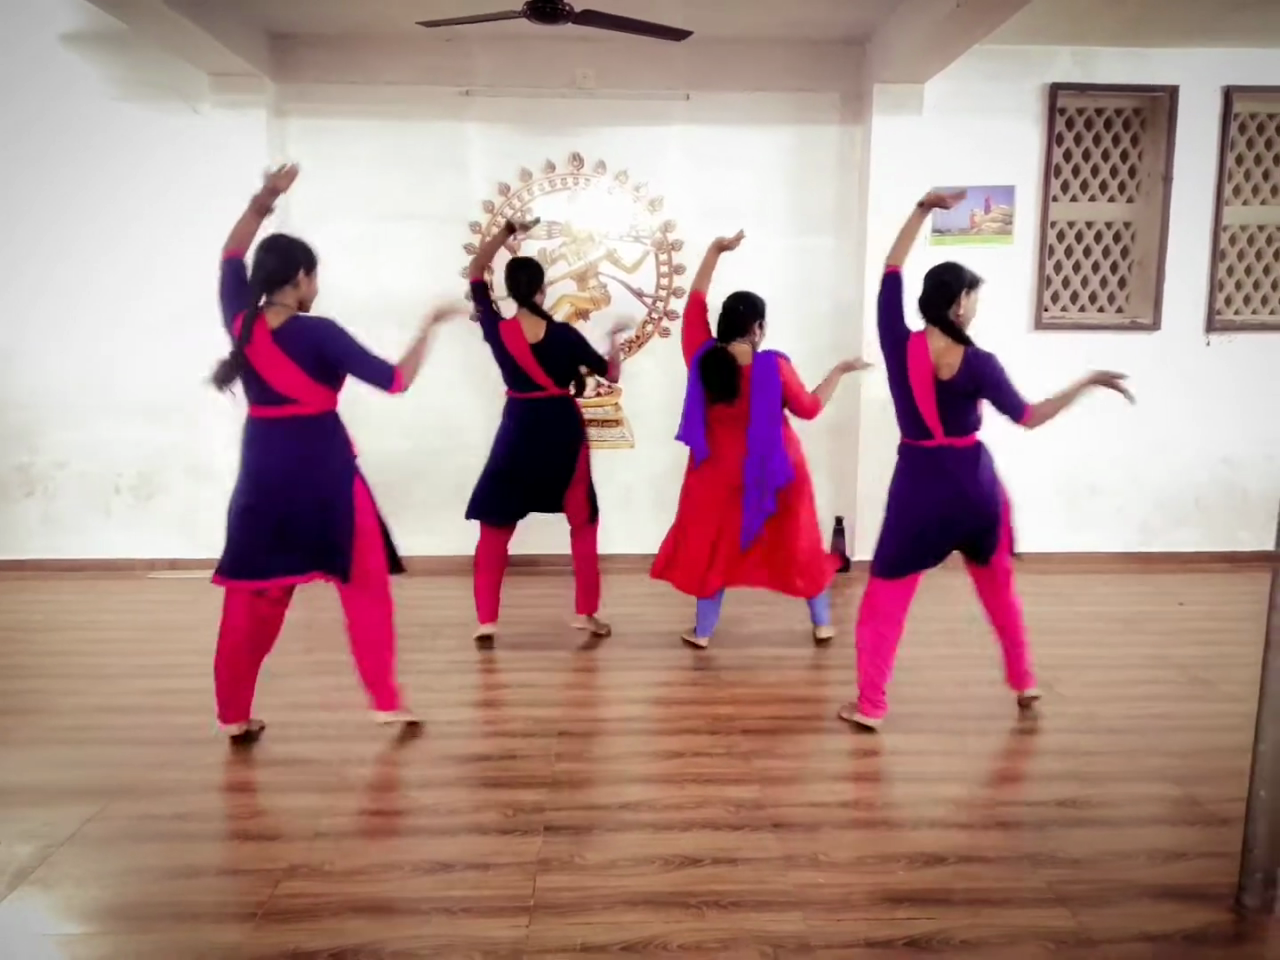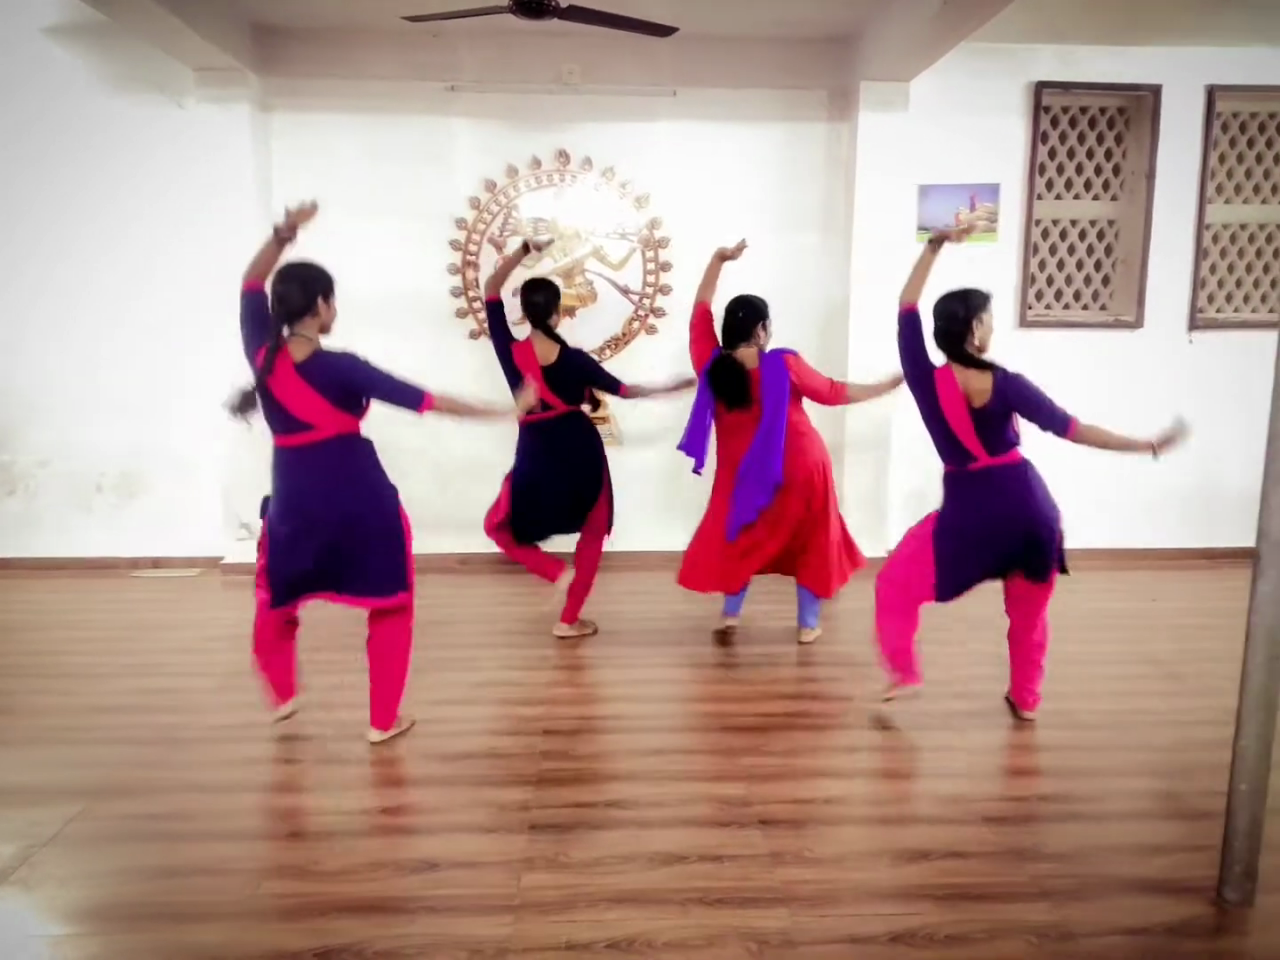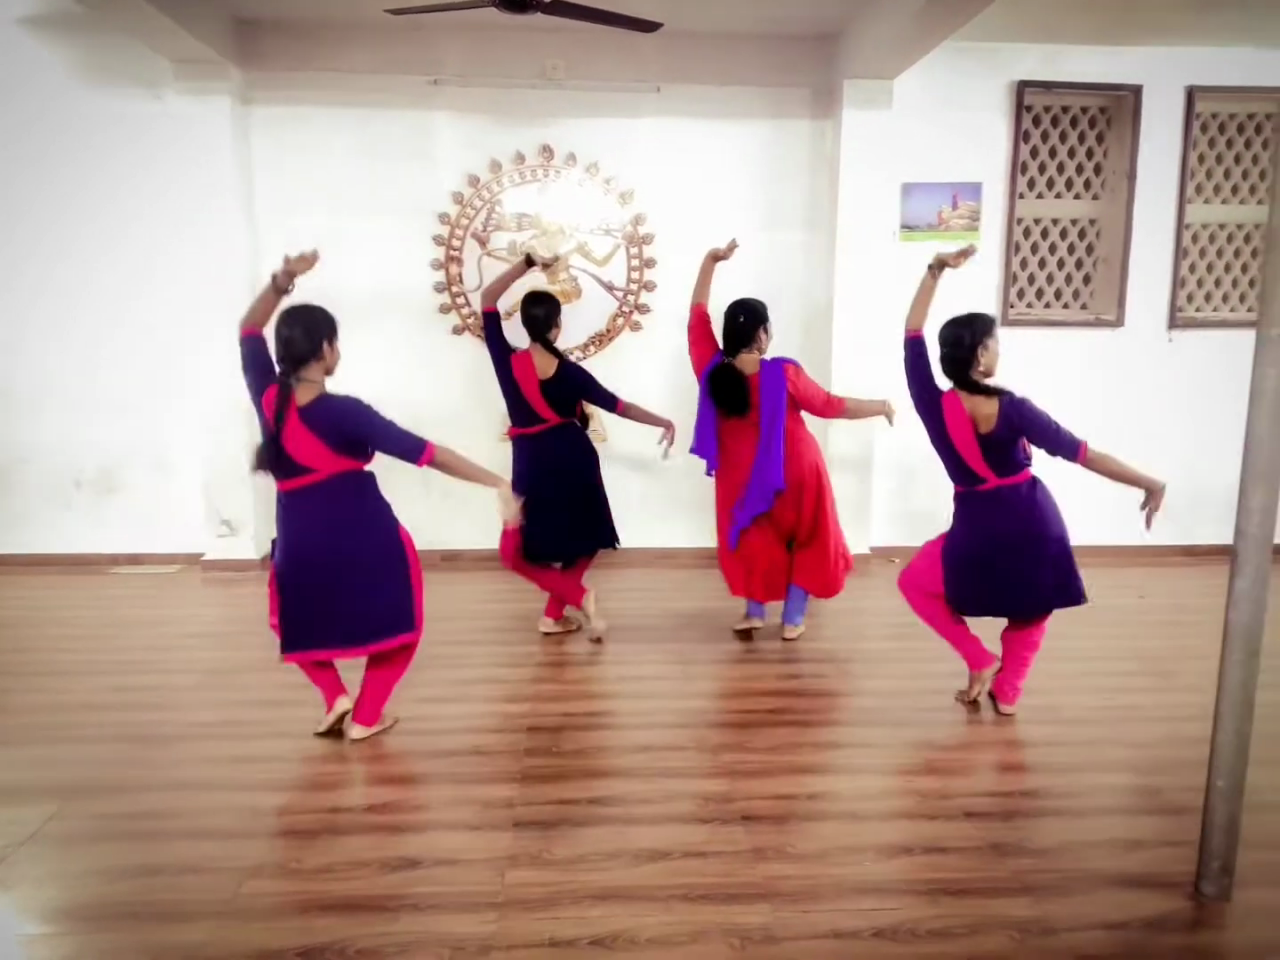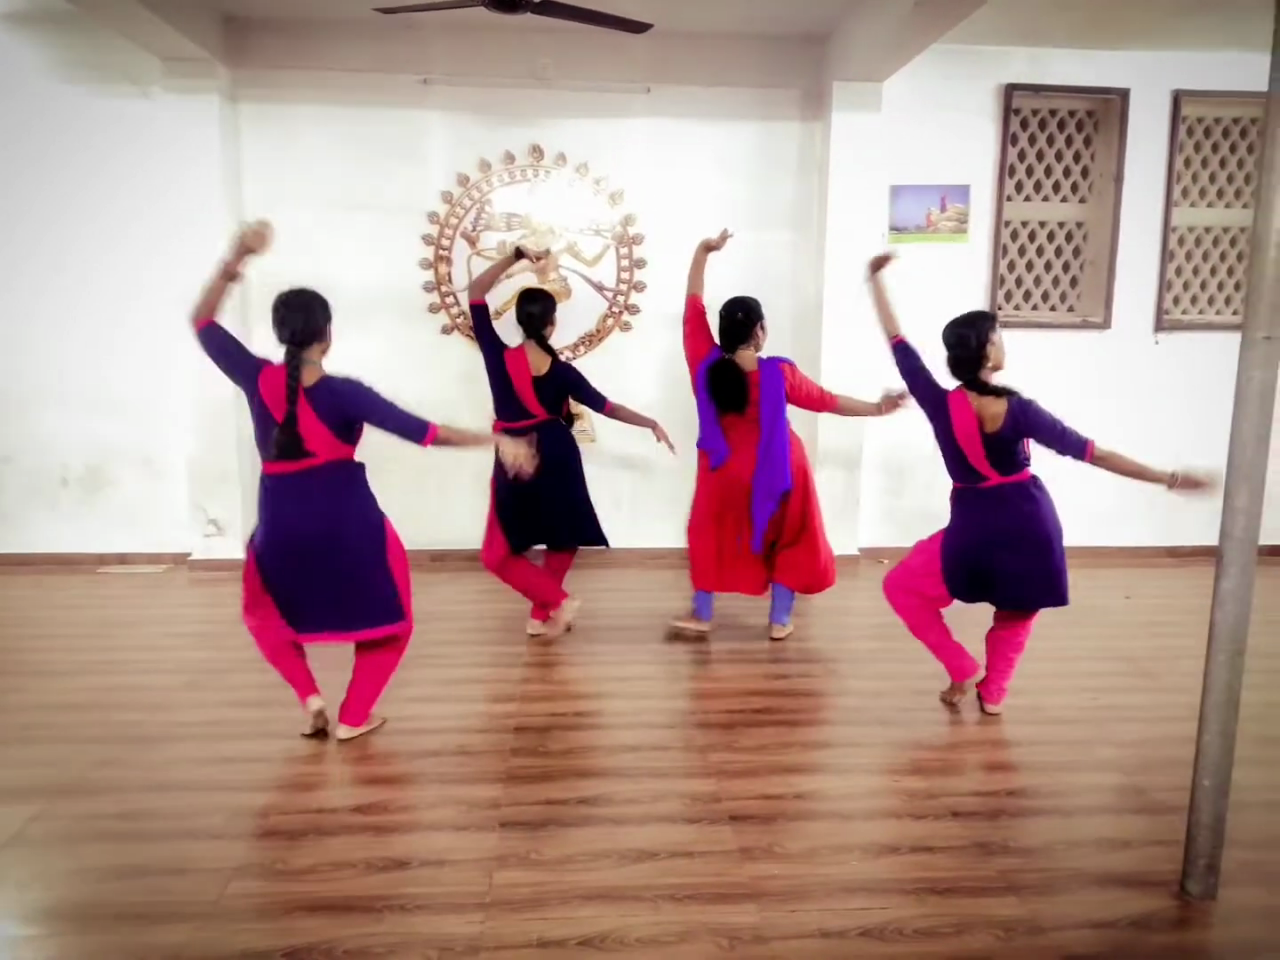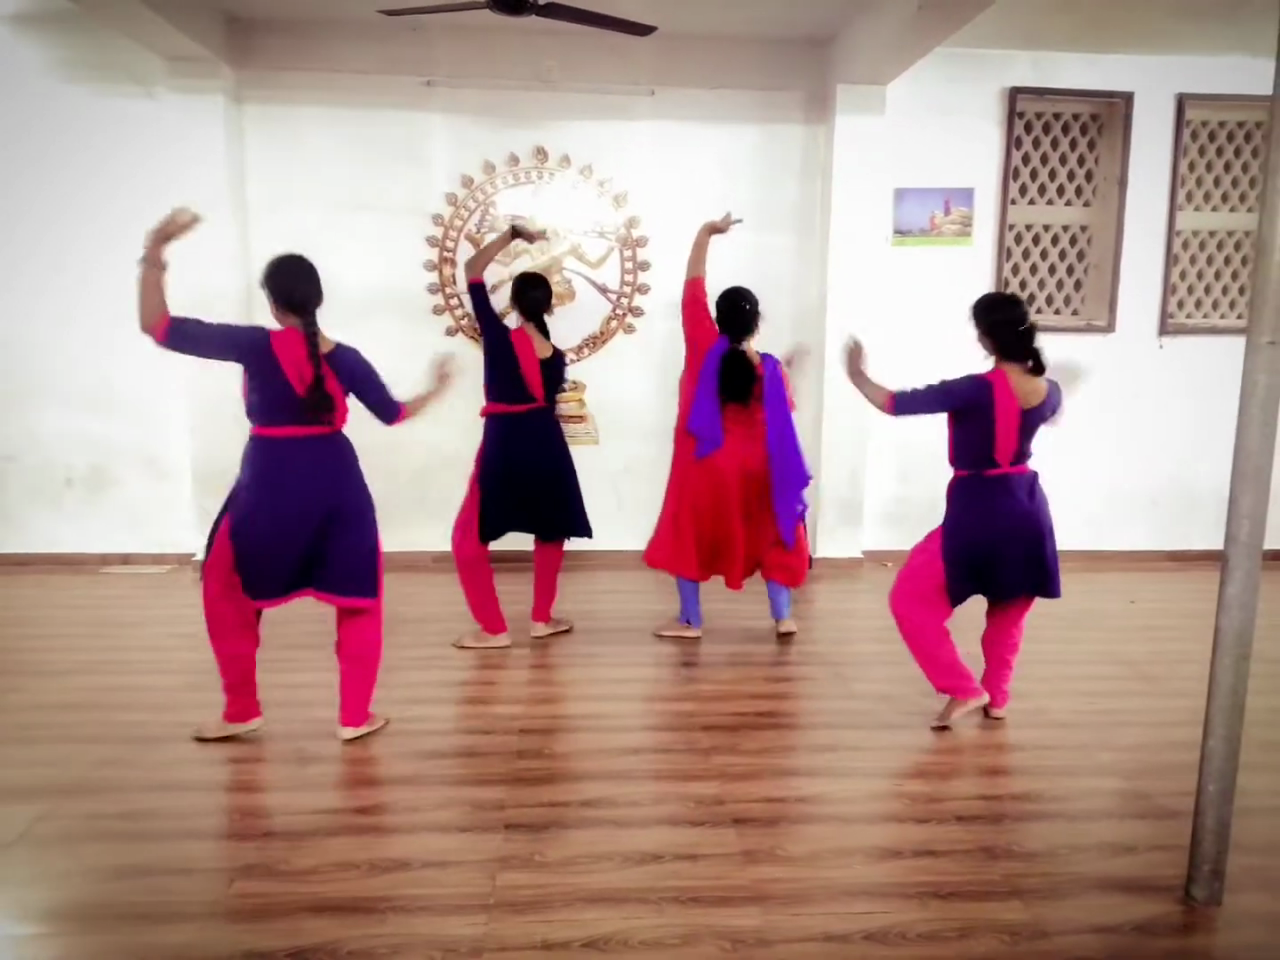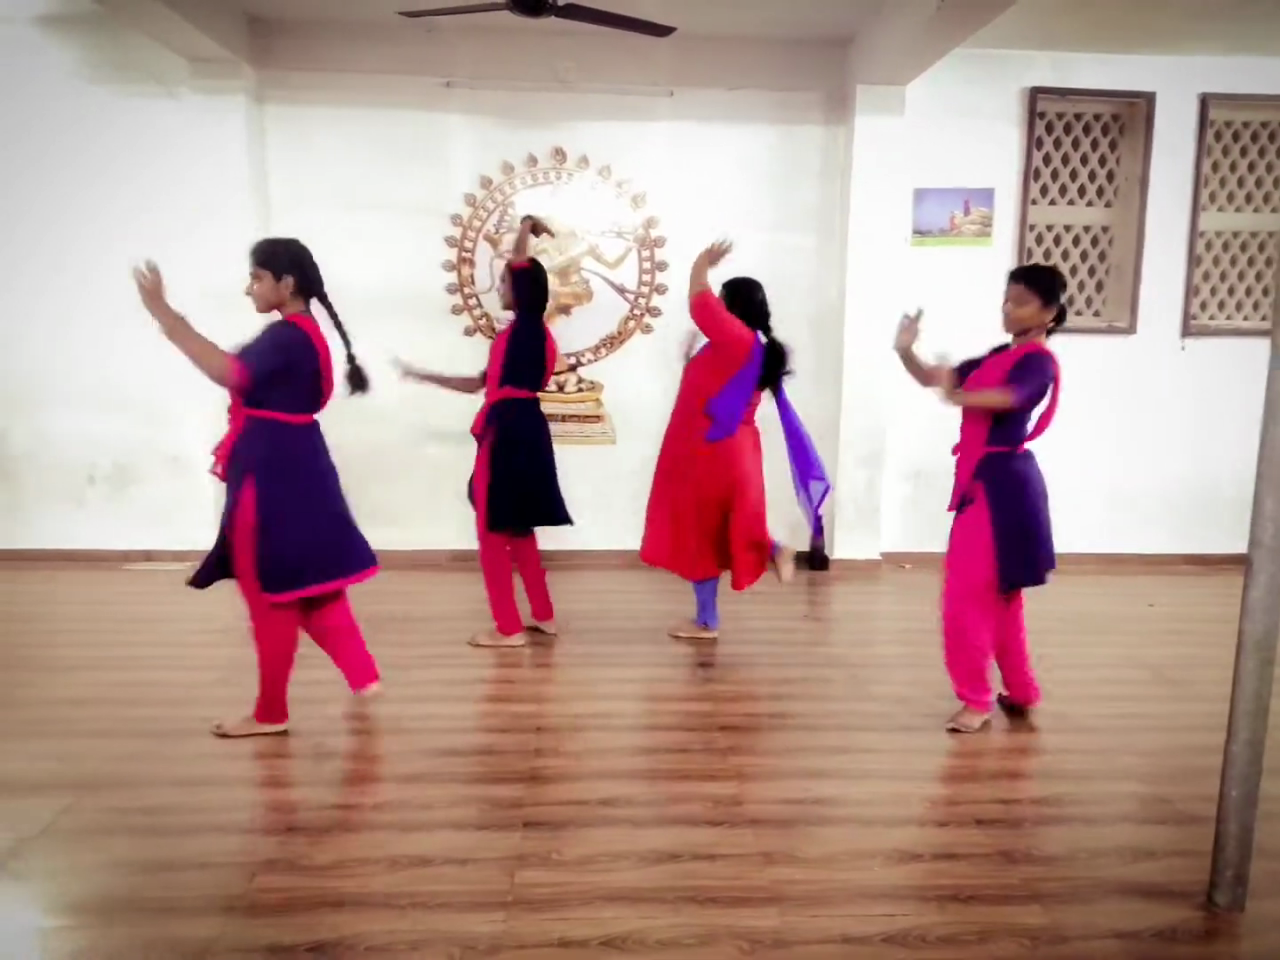
dt=0.2s
person 1, frame 1
left shoulder: (239, 325)
right shoulder: (317, 333)
left elbow: (231, 257)
right elbow: (395, 380)
left wrist: (262, 201)
right wrist: (427, 330)
left hip: (261, 472)
right hip: (323, 472)
left knee: (251, 598)
right knee: (365, 590)
left ankle: (234, 717)
right ankle: (387, 704)
person 1, frame 2
left shoulder: (263, 355)
right shoulder: (340, 367)
left elbow: (253, 287)
right elbow: (422, 401)
left wrist: (281, 236)
right wrist: (501, 408)
left hip: (295, 496)
right hip: (358, 492)
left knee: (276, 598)
right knee: (387, 603)
left ankle: (282, 694)
right ankle: (383, 718)
person 1, frame 3
left shoulder: (267, 399)
right shoulder: (343, 412)
left elbow: (249, 331)
right elbow: (425, 453)
left wrist: (282, 280)
right wrist: (498, 484)
left hip: (300, 537)
right hip: (364, 530)
left knee: (297, 622)
right knee: (396, 625)
left ankle: (335, 697)
right ankle: (366, 716)
person 1, frame 4
left shoulder: (259, 381)
right shoulder: (351, 393)
left elbow: (203, 324)
right elbow: (426, 433)
left wrist: (235, 261)
right wrist: (497, 442)
left hip: (284, 523)
right hip: (348, 518)
left knee: (266, 613)
right knee: (385, 621)
left ankle: (309, 696)
right ankle: (353, 716)
person 1, frame 5
left shoulder: (260, 347)
right shoulder: (346, 358)
left elbow: (156, 326)
right elbow: (393, 413)
left wrist: (153, 253)
right wrist: (437, 388)
left hip: (270, 485)
right hip: (338, 483)
left knee: (229, 596)
right knee: (358, 602)
left ankle: (240, 713)
right ankle: (355, 716)
person 1, frame 6
left shoulder: (283, 334)
right shoulder: (305, 337)
left elbow: (228, 371)
left wrist: (161, 309)
left hip: (274, 474)
right hip: (303, 467)
left knee: (272, 592)
right knee: (313, 588)
left ankle: (270, 712)
right ankle: (363, 673)
person 2, frame 1
left shoulder: (897, 346)
right shoulder: (977, 362)
left elbow: (890, 272)
right elbow: (1028, 416)
left wrist: (923, 210)
right wrist: (1086, 383)
left hip: (918, 480)
right hip: (974, 480)
left knee: (886, 596)
right knee: (998, 588)
left ankle: (870, 704)
right ankle: (1023, 680)
person 2, frame 2
left shoulder: (924, 381)
right shoulder: (1006, 385)
left elbow: (906, 309)
right elbow: (1072, 430)
left wrist: (933, 247)
right wrist: (1148, 445)
left hip: (968, 507)
right hip: (1024, 503)
left knee: (896, 581)
right knee: (1028, 608)
left ankle: (904, 671)
right ankle: (1026, 698)
person 2, frame 3
left shoulder: (932, 406)
right shoulder: (1011, 410)
left elbow: (913, 335)
right elbow: (1082, 455)
left wrist: (935, 271)
right wrist: (1149, 484)
left hip: (977, 528)
right hip: (1032, 523)
left knee: (915, 583)
right knee: (1029, 612)
left ankle: (980, 660)
right ankle: (1006, 692)
person 2, frame 4
left shoulder: (940, 404)
right shoulder: (1019, 410)
left elbow: (898, 344)
right elbow: (1091, 453)
left wrist: (876, 280)
right wrist: (1166, 477)
left hip: (974, 528)
right hip: (1030, 519)
left knee: (901, 586)
right knee: (1017, 609)
left ankle: (963, 669)
right ankle: (993, 691)
person 2, frame 5
left shoulder: (977, 388)
right shoulder: (1046, 390)
left elbow: (892, 404)
left wrist: (857, 374)
left hip: (977, 509)
right hip: (1026, 507)
left knee: (911, 600)
right knee: (1009, 611)
left ankle: (964, 689)
right ankle: (996, 695)
person 2, frame 6
left shoulder: (1036, 361)
right shoulder: (1002, 355)
left elbow: (1001, 398)
right elbow: (939, 379)
left wrist: (956, 392)
right wrist: (908, 352)
left hip: (999, 486)
right hip: (983, 484)
left knee: (967, 599)
right knee: (997, 598)
left ankle: (977, 699)
right ankle: (1022, 691)
person 3, frame 1
left shoulder: (496, 329)
right shoulder: (563, 335)
left elbow: (477, 276)
right elbow: (610, 374)
left wrist: (504, 234)
right wrist: (617, 341)
left hip: (517, 431)
right hip: (563, 432)
left knee: (496, 527)
right knee: (583, 523)
left ankle: (487, 620)
right ankle: (587, 612)
person 3, frame 2
left shoulder: (509, 351)
right shoulder: (573, 359)
left elbow: (491, 289)
right elbow: (621, 390)
left wrist: (523, 250)
right wrist: (669, 387)
left hip: (535, 450)
right hip: (580, 447)
left knee: (500, 524)
right knee: (592, 534)
left ankle: (556, 569)
right ankle: (569, 619)
person 3, frame 3
left shoulder: (506, 362)
right shoulder: (570, 373)
left elbow: (487, 299)
right elbow: (617, 406)
left wrist: (526, 263)
right wrist: (662, 421)
left hip: (532, 463)
right hip: (574, 457)
left knee: (519, 553)
right knee: (582, 540)
left ankle: (579, 599)
right ankle: (553, 616)
person 3, frame 4
left shoulder: (498, 357)
right shoulder: (562, 370)
left elbow: (476, 293)
right elbow: (605, 406)
left wrist: (516, 256)
right wrist: (650, 422)
right hip: (557, 454)
left knee: (500, 552)
right knee: (564, 538)
left ankle: (555, 604)
right ankle: (548, 612)
person 3, frame 5
left shoulder: (500, 340)
right shoulder: (555, 356)
left elbow: (472, 271)
left wrist: (513, 234)
left hip: (505, 442)
right hip: (547, 440)
left knee: (469, 539)
right knee: (550, 532)
left ankle: (493, 628)
right ankle: (543, 618)
person 3, frame 6
left shoulder: (527, 323)
right shoulder: (534, 333)
left elbow: (515, 264)
right elbow: (484, 383)
left wrist: (528, 228)
right wrist: (424, 376)
left hip: (508, 428)
right hip: (525, 428)
left knee: (494, 531)
right knee: (517, 528)
left ankle: (509, 628)
right ankle: (544, 614)
person 4, frame 1
left shoulder: (701, 357)
right shoulder: (774, 366)
left elbow: (696, 302)
right elbow: (809, 407)
left wrist: (716, 250)
right wrist: (839, 371)
left hip: (719, 471)
right hip: (775, 471)
left knee: (714, 542)
right knee: (796, 542)
left ankle: (702, 629)
right ankle: (822, 621)
person 4, frame 2
left shoulder: (710, 365)
right shoulder: (784, 365)
left elbow: (700, 312)
right elbow: (833, 393)
left wrist: (717, 261)
right wrist: (881, 387)
left hip: (741, 471)
right hip: (800, 465)
left knee: (741, 537)
right knee: (812, 541)
left ankle: (731, 612)
right ankle: (808, 623)
person 4, frame 3
left shoulder: (709, 370)
right shoulder: (783, 376)
left elbow: (698, 317)
right elbow: (831, 406)
left wrist: (710, 263)
right wrist: (880, 409)
left hip: (738, 475)
right hip: (793, 472)
left knee: (751, 539)
right knee: (805, 540)
left ankle: (754, 611)
right ankle: (791, 620)
person 4, frame 4
left shoulder: (705, 365)
right shoulder: (780, 373)
left elbow: (693, 309)
right elbow: (825, 402)
left wrist: (701, 252)
right wrist: (876, 407)
left hip: (724, 472)
right hip: (775, 471)
left knee: (715, 537)
right knee: (787, 540)
left ankle: (700, 615)
right ankle: (779, 620)
person 4, frame 5
left shoulder: (705, 350)
right shoulder: (770, 369)
left elbow: (693, 291)
right elbow: (781, 411)
left wrist: (706, 232)
right wrist: (792, 371)
left hip: (703, 464)
right hip: (755, 464)
left knee: (690, 535)
right knee: (767, 536)
left ankle: (690, 620)
right ankle: (783, 616)
person 4, frame 6
left shoulder: (736, 339)
right shoulder: (758, 352)
left elbow: (699, 293)
left wrist: (706, 259)
right wrist: (703, 357)
left hip: (706, 454)
right hip: (733, 454)
left knee: (699, 532)
right knee: (723, 527)
left ankle: (705, 621)
right ankle: (776, 551)
